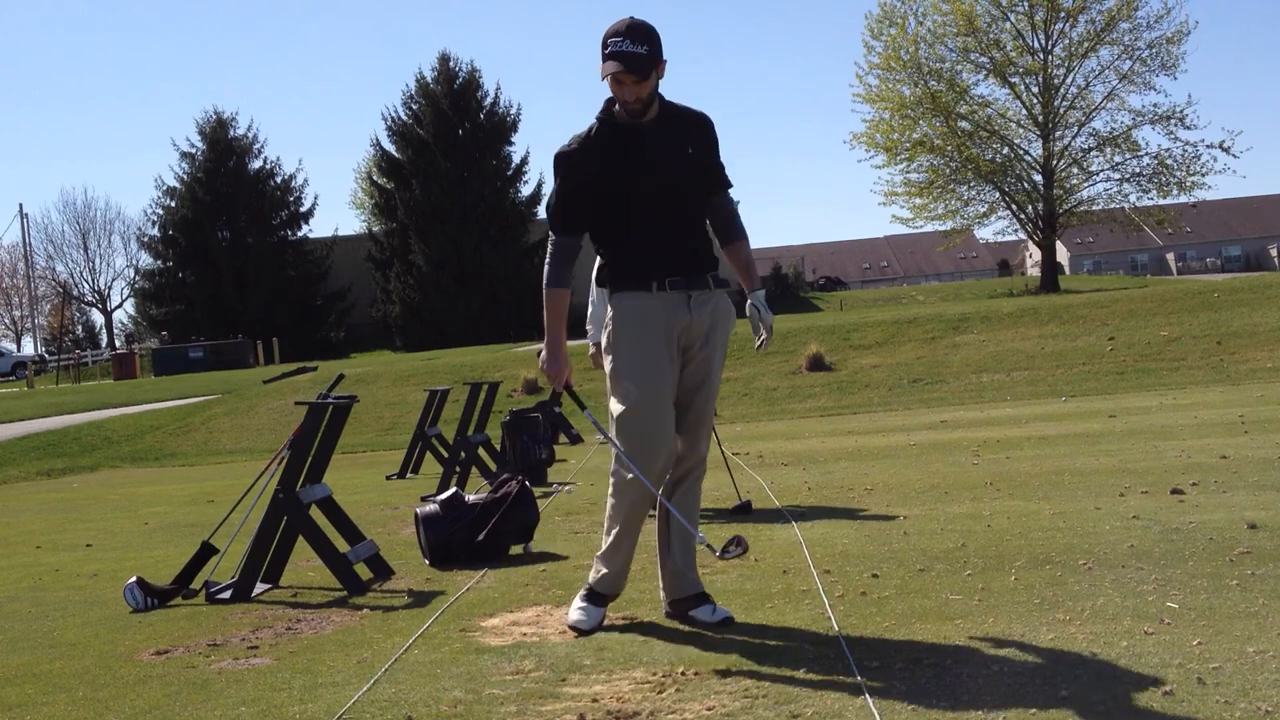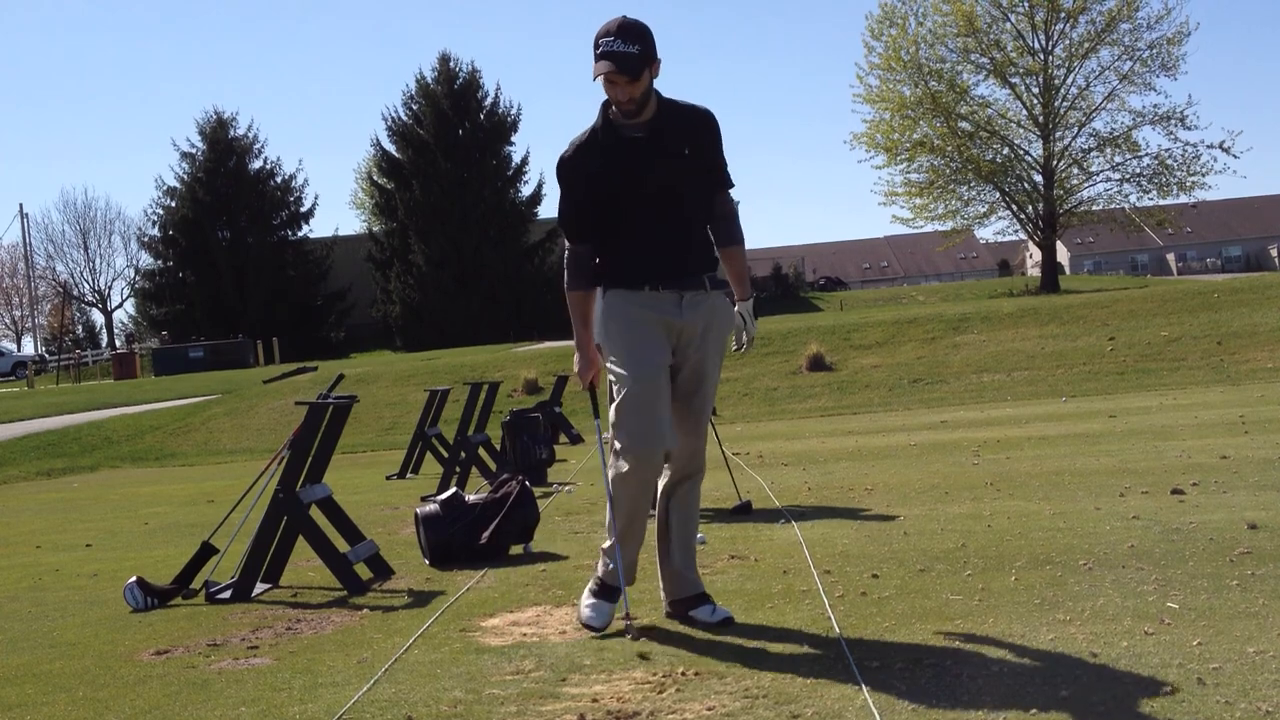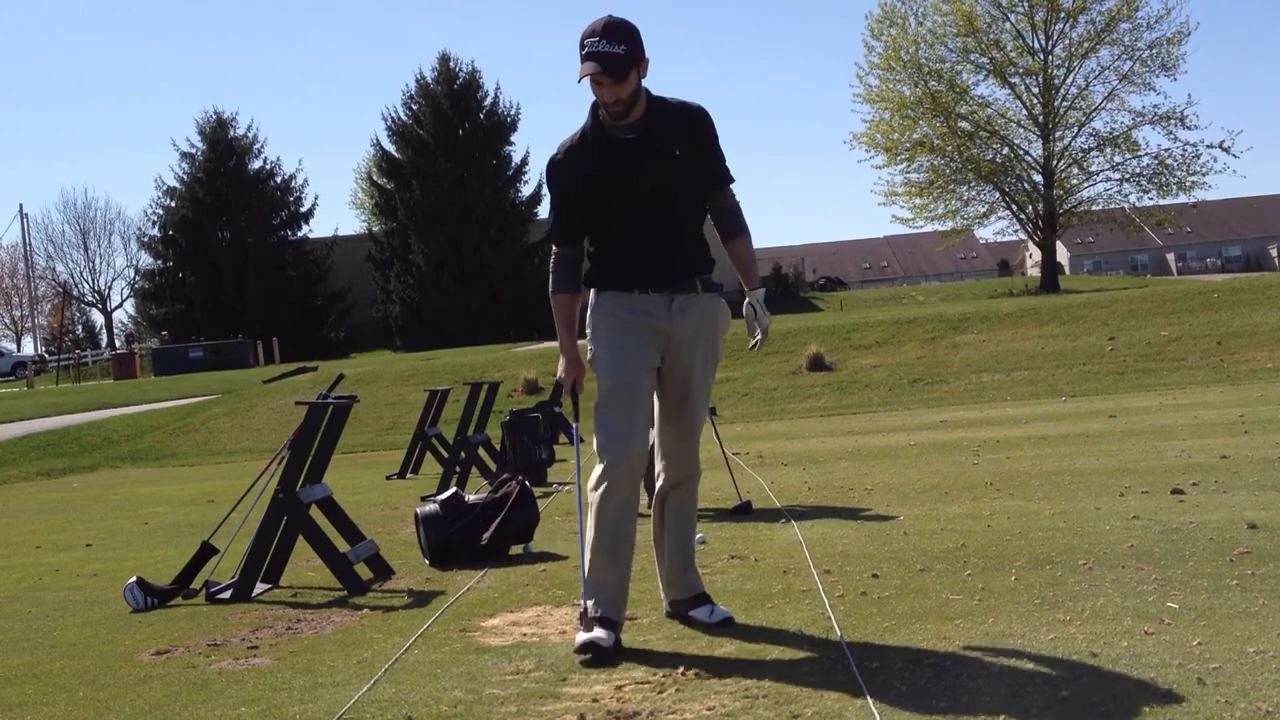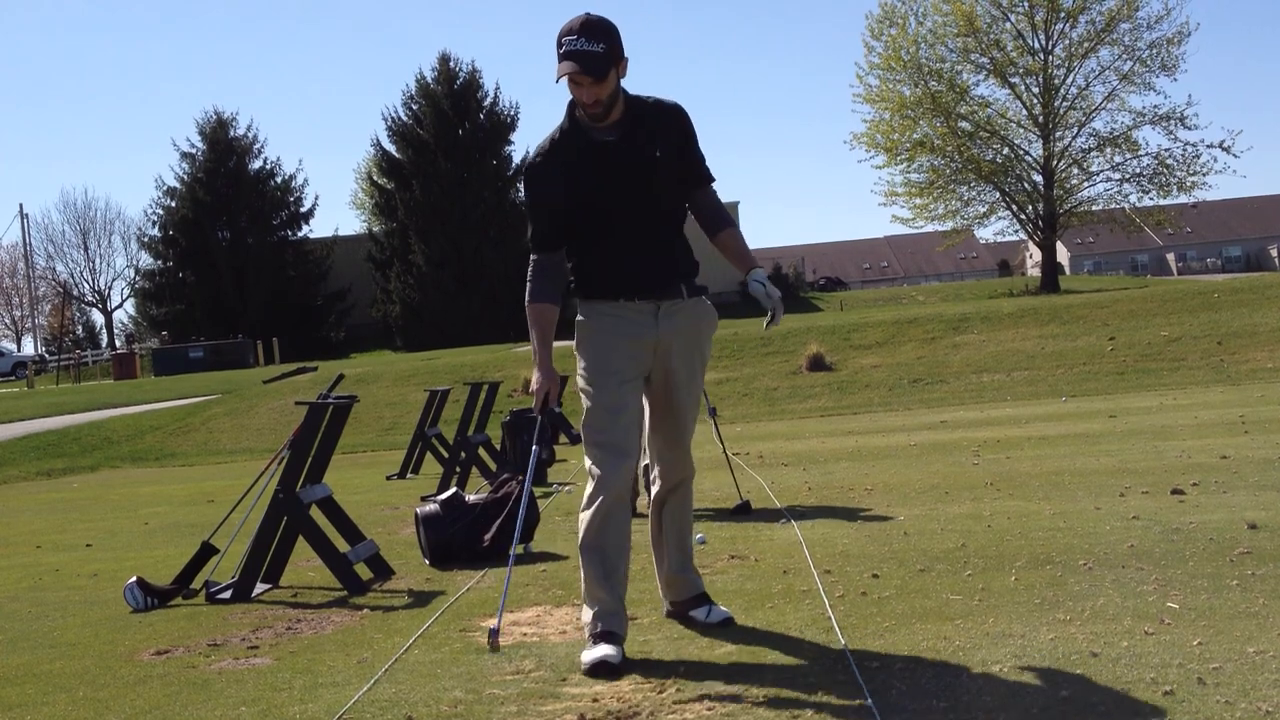
dt=0.2s
person 1, frame 1
left shoulder: (695, 128)
right shoulder: (584, 153)
left elbow: (722, 210)
right elbow: (562, 249)
left wrist: (753, 288)
right wrist: (554, 341)
left hip: (707, 303)
right hip: (638, 309)
left knee: (689, 453)
right knee: (640, 454)
left ankle: (681, 588)
right ankle: (605, 578)
person 1, frame 2
left shoulder: (698, 126)
right shoulder: (583, 156)
left elbow: (723, 217)
right elbow: (580, 254)
left wrist: (743, 298)
right wrist: (583, 343)
left hip: (704, 303)
right hip: (631, 306)
left knee: (688, 453)
right knee: (642, 445)
left ankle: (681, 587)
right ankle: (612, 572)
person 1, frame 3
left shoulder: (690, 124)
right shoulder: (573, 158)
left elbow: (725, 210)
right elbow: (566, 257)
left wrist: (754, 291)
right wrist: (567, 349)
left hip: (696, 305)
right hip: (620, 310)
left knee: (682, 456)
right knee: (621, 452)
left ankle: (681, 588)
right ankle: (602, 608)
person 1, frame 4
left shoulder: (668, 123)
right shoulder: (551, 161)
left elbow: (706, 205)
right elbow: (546, 264)
left wrist: (753, 272)
right wrist: (542, 361)
left hip: (682, 311)
right hip: (608, 321)
left knee: (675, 462)
right knee: (611, 469)
left ankle: (681, 589)
right ankle: (605, 623)
